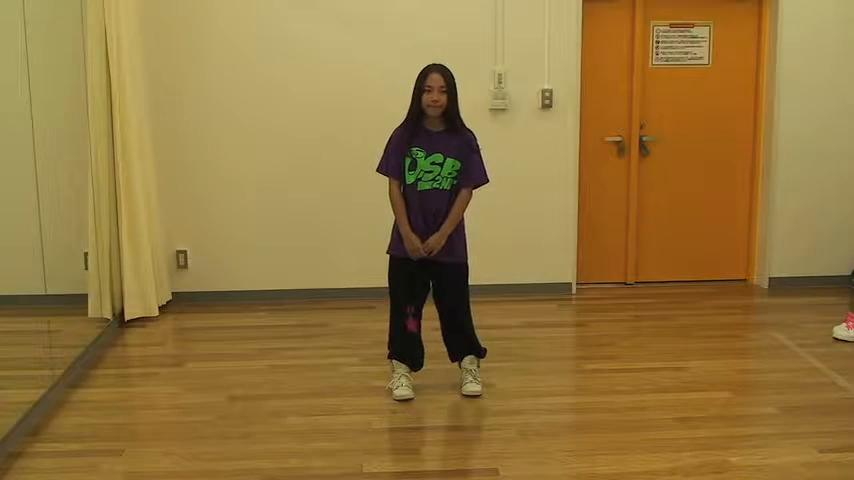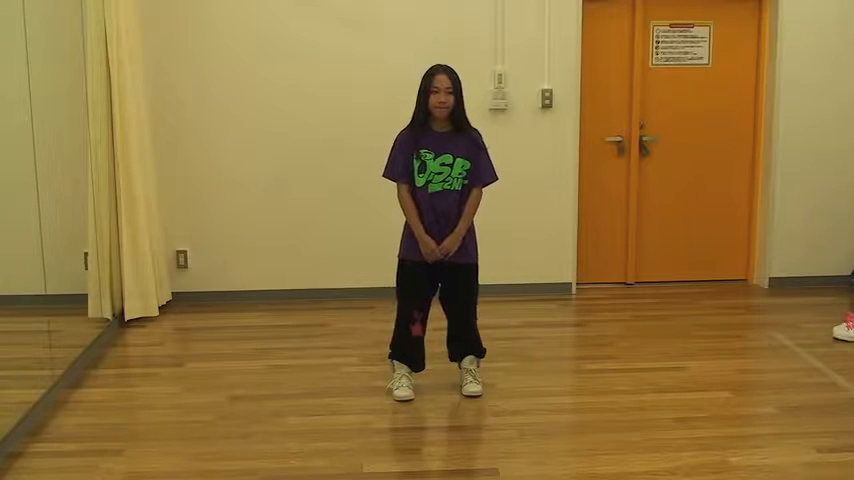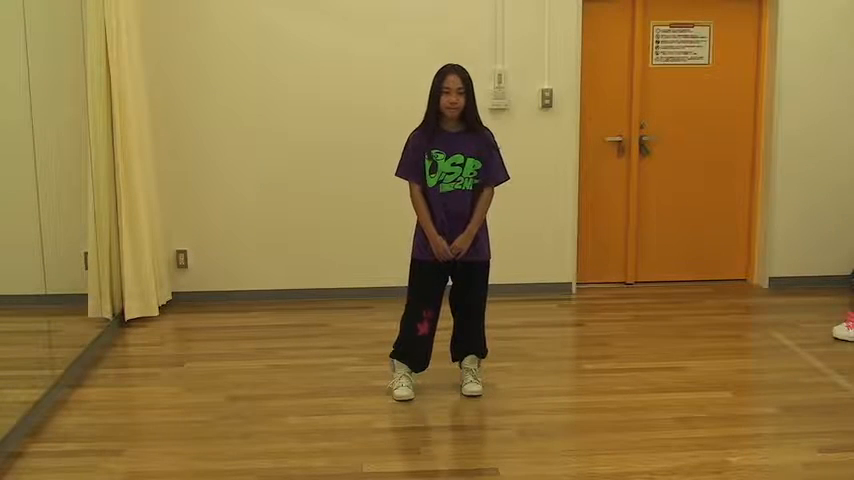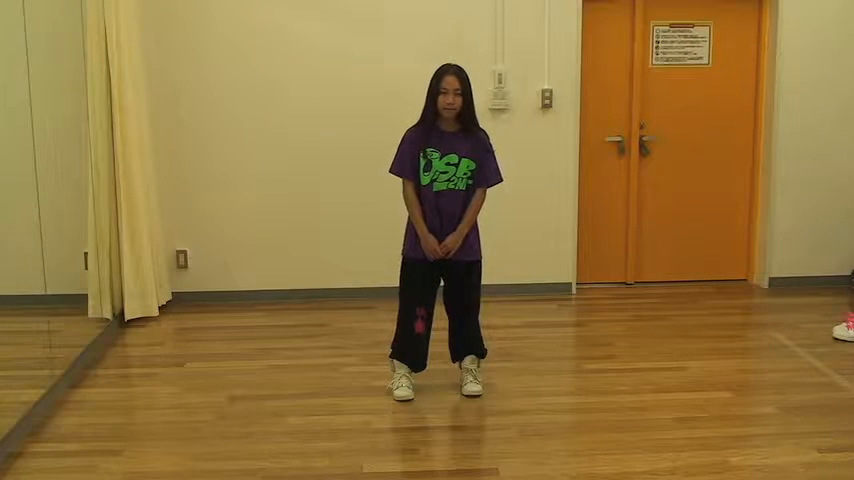
dt=1s
person 1, frame 1
left shoulder: (464, 140)
right shoulder: (404, 137)
left elbow: (466, 191)
right elbow: (394, 187)
left wrist: (442, 235)
right wrist: (407, 234)
left hip: (448, 241)
right hip: (408, 240)
left knee: (455, 305)
right knee: (405, 306)
left ankle: (469, 364)
right ankle: (402, 368)
person 1, frame 2
left shoulder: (470, 140)
right shoulder: (409, 139)
left elbow: (476, 191)
right elbow: (403, 191)
left wrist: (456, 236)
right wrist: (422, 238)
left hip: (460, 243)
right hip: (418, 243)
left knee: (462, 308)
right knee: (412, 308)
left ankle: (469, 365)
right ankle: (402, 369)
person 1, frame 3
left shoulder: (482, 139)
right shoulder: (421, 139)
left elbow: (488, 190)
right elbow: (416, 190)
left wrist: (467, 236)
right wrist: (434, 237)
left hip: (472, 242)
right hip: (430, 242)
left knee: (470, 307)
right knee: (421, 307)
left ankle: (470, 366)
right ankle: (403, 368)
person 1, frame 4
left shoulder: (477, 140)
right shoulder: (417, 137)
left elbow: (480, 191)
right elbow: (409, 188)
left wrist: (458, 235)
right wrist: (424, 235)
left hip: (464, 242)
right hip: (421, 242)
left knee: (464, 307)
right knee: (414, 307)
left ankle: (469, 367)
right ankle: (402, 370)
